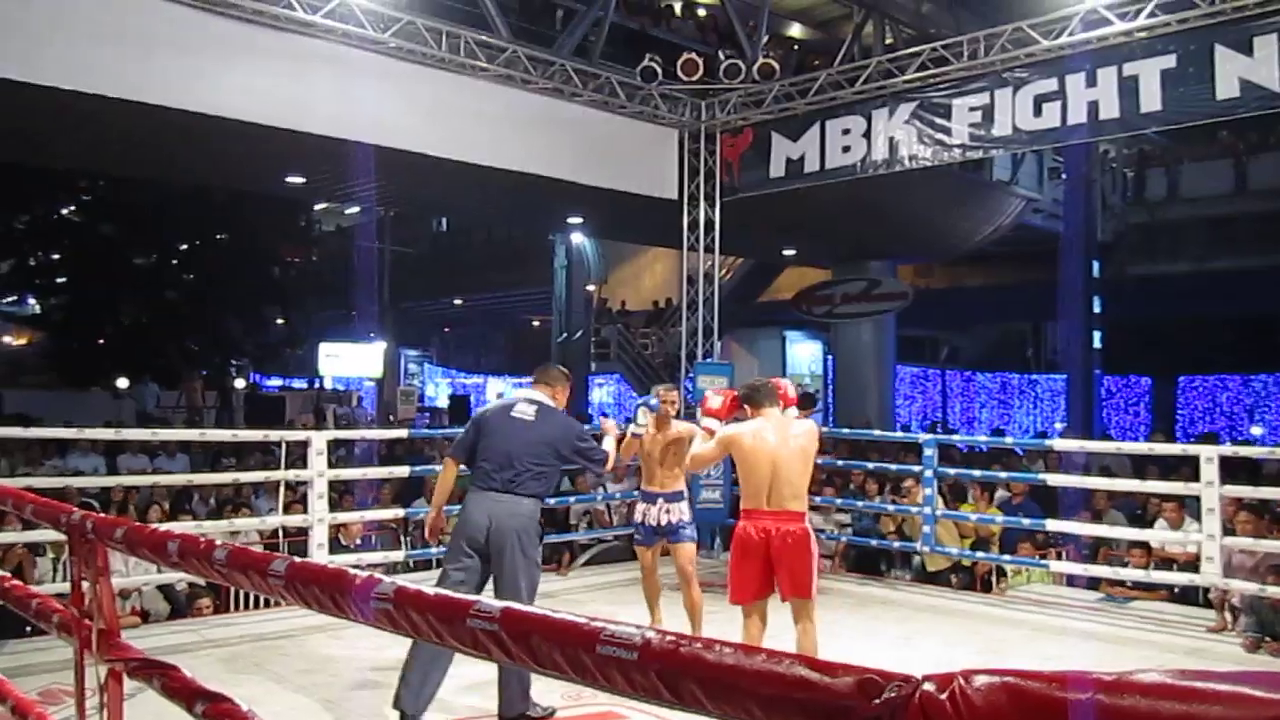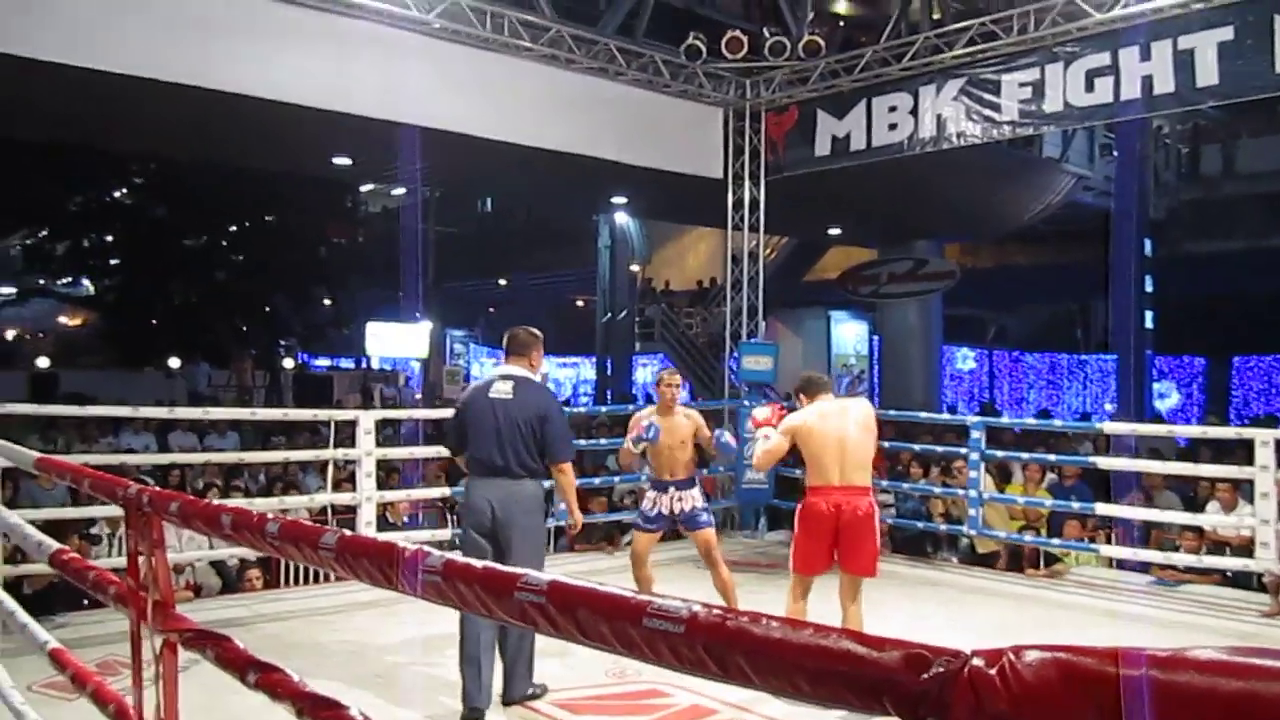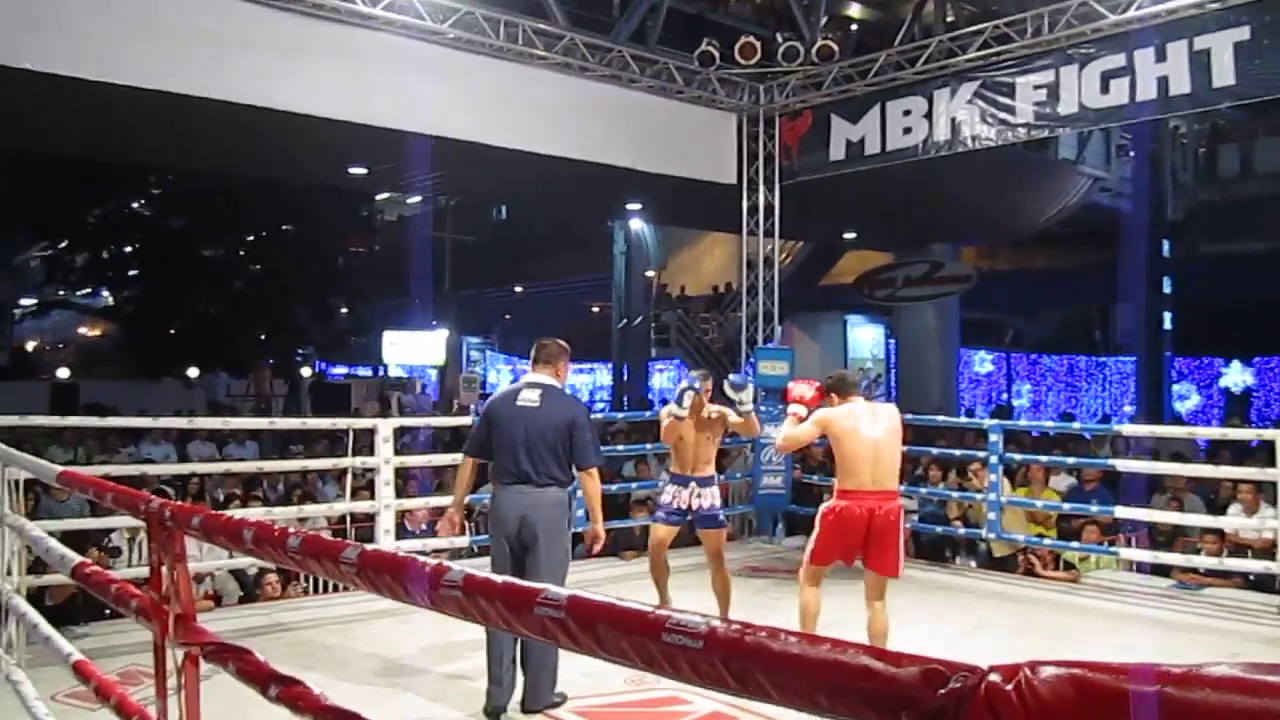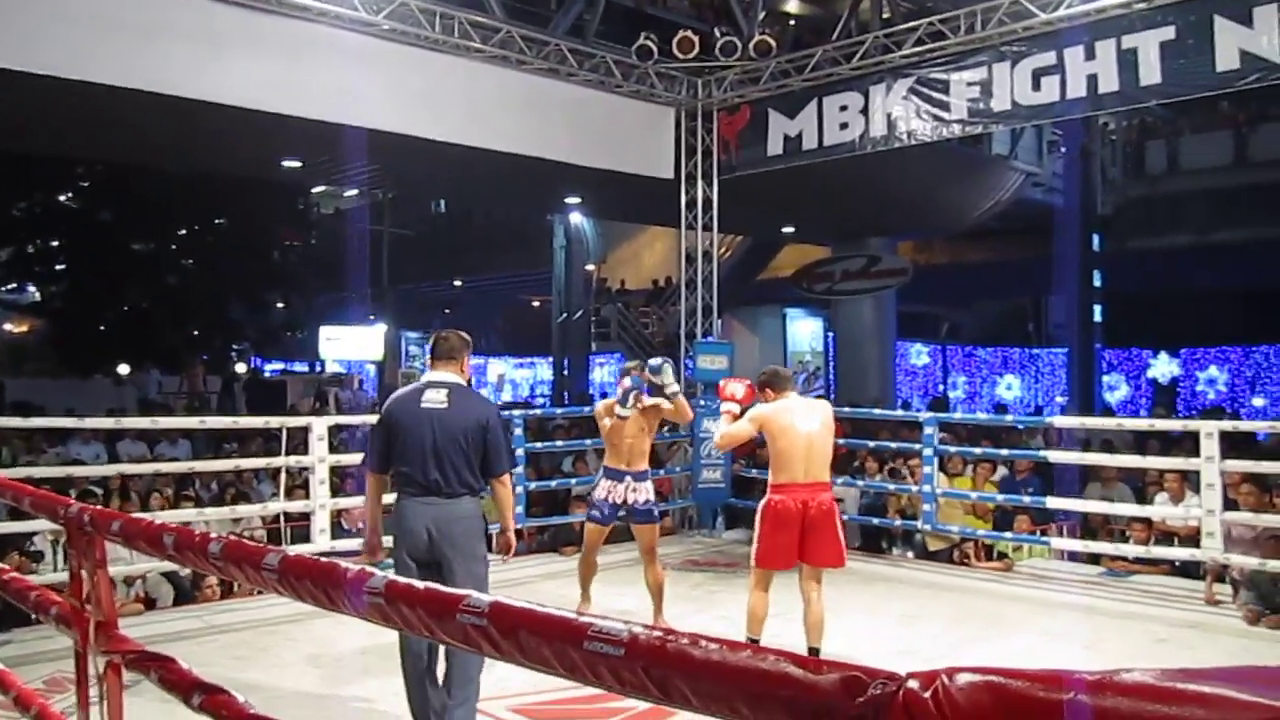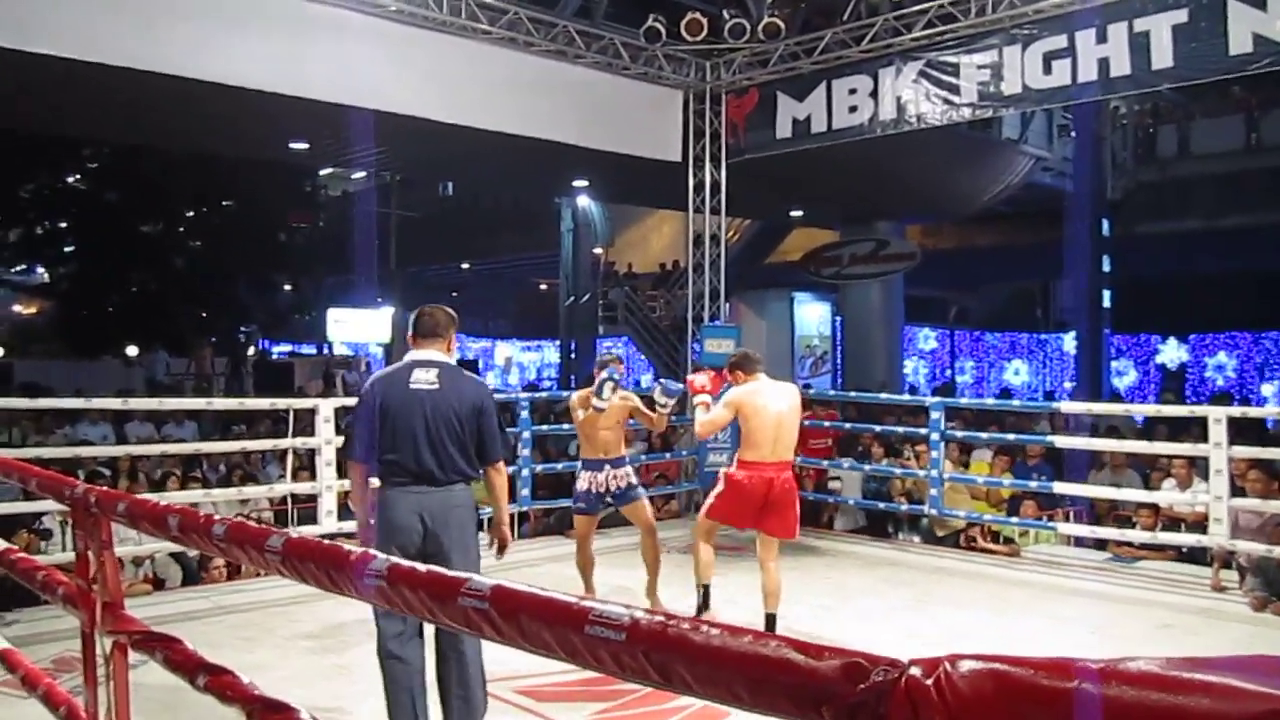
dt=1s
person 1, frame 1
left shoulder: (490, 412)
right shoulder: (564, 427)
left elbow: (452, 461)
right elbow: (605, 462)
left wrist: (436, 509)
right wrist: (611, 434)
left hip: (476, 508)
right hip: (518, 517)
person 1, frame 2
left shoulder: (471, 396)
right shoulder: (543, 399)
left elbow: (459, 455)
right elbow: (560, 465)
right wrist: (573, 508)
left hip: (478, 495)
right hip: (523, 498)
right ankle: (517, 686)
person 1, frame 3
left shoulder: (498, 402)
right shoulder: (571, 407)
left elbow: (471, 460)
right elbow: (587, 471)
left wrist: (456, 506)
right wrist: (596, 520)
left hip: (505, 502)
right hip: (548, 505)
person 1, frame 4
left shoulder: (396, 404)
right shoulder: (481, 408)
left elbow: (376, 475)
right elbow: (500, 479)
left wrist: (372, 529)
right wrist: (507, 528)
left hip: (410, 515)
right hip: (461, 517)
person 1, frame 5
left shoulder: (379, 385)
right shoulder: (473, 389)
left elbow: (358, 466)
right elbow: (495, 466)
left wrist: (364, 520)
right wrist: (501, 519)
left hip: (396, 507)
right hip: (453, 506)
left knee: (397, 629)
person 2, frame 1
left shoulder: (736, 433)
right shoulder: (808, 429)
left elbow: (693, 463)
left wrist: (709, 422)
right wrist: (791, 408)
left hip: (751, 529)
right hip: (794, 530)
left knee: (753, 619)
right knee: (804, 618)
person 2, frame 2
left shoulder: (796, 420)
right shoulder: (864, 407)
left elbow: (760, 462)
left wrist: (764, 430)
left hip: (819, 504)
right hip: (860, 505)
left knee: (799, 590)
right knee: (851, 597)
person 2, frame 3
left shoulder: (830, 416)
right shoulder: (891, 412)
left elbow: (783, 443)
left wrist: (796, 410)
left hip: (848, 505)
right hip: (888, 506)
left knee: (810, 577)
right knee: (876, 597)
person 2, frame 4
left shoulder: (765, 413)
right shoulder: (824, 408)
left elbow: (721, 442)
left wrist: (729, 408)
left hip: (783, 500)
right hip: (821, 499)
left knee: (760, 582)
right knee: (812, 587)
right ankle: (814, 658)
person 2, frame 5
left shoulder: (739, 394)
right shoulder: (792, 391)
left elbow: (702, 431)
left wrist: (702, 398)
left hip: (746, 476)
right hip: (782, 478)
left knee: (702, 531)
right knee: (768, 558)
left ankle: (703, 604)
right ankle: (770, 630)
person 3, frame 1
left shoulder: (687, 430)
right shoulder: (639, 427)
right elbow: (622, 459)
right wrist: (638, 428)
left hip: (677, 504)
right hip: (647, 504)
left knee: (687, 572)
right knee: (648, 569)
left ankle: (696, 634)
right ankle: (655, 618)
person 3, frame 2
left shoulder: (692, 417)
right shoulder: (642, 419)
left elbow: (712, 447)
right elbow: (624, 461)
left wrist: (724, 444)
right wrist: (635, 444)
left hip: (689, 492)
right hip: (657, 493)
left knee: (713, 556)
right knee: (637, 556)
person 3, frame 3
left shoulder: (720, 413)
right shoulder: (669, 411)
left elbow: (752, 432)
right elbow: (666, 438)
left wrist: (745, 403)
right wrist: (680, 406)
left hip: (707, 489)
right hip: (676, 487)
left knee: (717, 558)
right knee: (656, 548)
left ankle: (724, 619)
right ankle: (663, 601)
person 3, frame 4
left shoulder: (655, 405)
right shoulder: (605, 407)
left elbow: (687, 417)
right elbow: (611, 438)
left wrist: (670, 385)
right wrist: (624, 406)
left hip: (640, 484)
right hip: (610, 481)
left knee: (650, 554)
right knee: (589, 549)
left ankle: (658, 616)
right ankle: (585, 598)
person 3, frame 5
left shoulder: (627, 399)
right shoulder: (579, 398)
left elbow: (657, 426)
right elbow: (584, 426)
left wrist: (665, 406)
right wrist: (600, 399)
left hip: (620, 469)
right hip: (590, 472)
left knee: (649, 527)
right knee: (582, 540)
left ankle: (652, 590)
right ankle: (589, 591)
